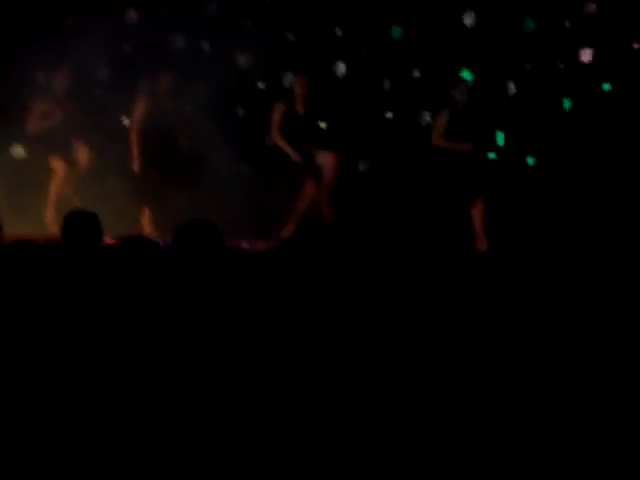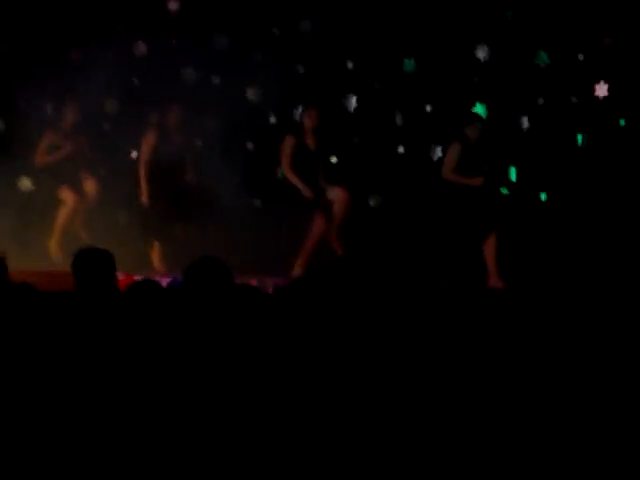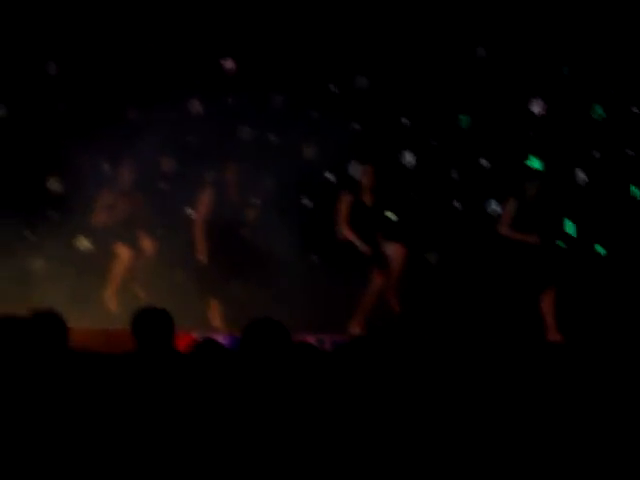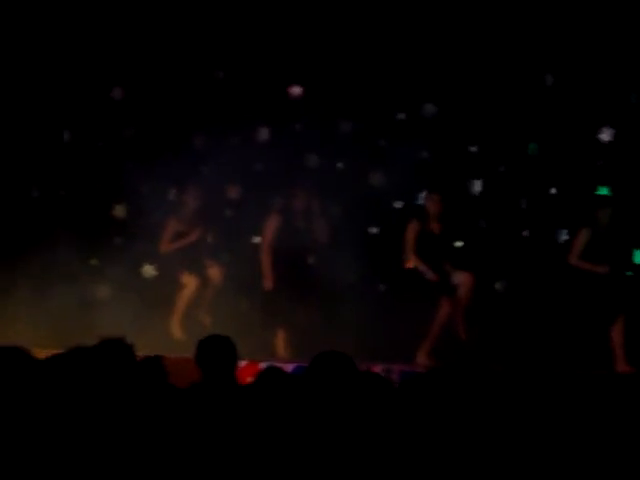
dt=0.4s
person 1, frame 1
left shoulder: (308, 109)
right shoulder: (283, 106)
right elbow: (275, 134)
left wrist: (312, 150)
right wrist: (293, 153)
left hip: (305, 153)
right hip: (285, 153)
person 1, frame 2
left shoulder: (318, 142)
right shoulder: (293, 139)
right elbow: (285, 168)
left wrist: (323, 184)
right wrist: (303, 187)
left hip: (315, 188)
right hip: (295, 187)
left ankle: (300, 265)
person 1, frame 3
left shoulder: (375, 199)
right shoulder: (349, 196)
left elbow: (377, 227)
right elbow: (342, 225)
left wrist: (381, 241)
right wrist: (360, 244)
left hip: (372, 244)
right hip: (353, 244)
left knee: (382, 274)
left ankle: (359, 321)
right ankle: (389, 295)
person 1, frame 4
left shoulder: (441, 227)
right shoulder: (416, 224)
left elbow: (443, 255)
right elbow: (409, 253)
left wrist: (448, 268)
right wrist: (427, 271)
left hip: (440, 272)
right hip: (420, 273)
left knee: (461, 286)
person 2, frame 1
left shoulder: (467, 113)
right shoulder: (447, 113)
right elbow: (435, 139)
left wrist: (473, 146)
right wrist: (460, 147)
left hip: (467, 163)
right hip: (451, 164)
left knee: (476, 198)
left ankle: (481, 241)
person 2, frame 2
left shoulder: (478, 149)
right shoulder: (458, 146)
right elbow: (446, 173)
right wrist: (471, 181)
left hip: (477, 197)
right hip: (461, 198)
left knee: (490, 232)
left ankle: (493, 276)
person 2, frame 3
left shoulder: (538, 205)
right shoulder: (515, 202)
left elbow: (541, 230)
right elbow: (502, 228)
right wrist: (527, 238)
left hip: (535, 254)
right hip: (519, 254)
left knee: (547, 288)
left ankle: (551, 331)
person 2, frame 4
left shoulder: (609, 235)
right shoulder: (587, 232)
left elbow: (611, 260)
right elbow: (573, 259)
right wrist: (597, 268)
left hip: (606, 284)
right hip: (589, 285)
left knee: (617, 317)
left ankle: (620, 362)
person 3, frame 1
left shoulder: (173, 105)
right shoulder: (146, 101)
left elbow: (181, 128)
right elbow: (135, 129)
left wrist: (183, 142)
right wrist: (136, 157)
left hip: (167, 152)
right hip: (149, 152)
right knee: (151, 185)
right ankle: (148, 220)
person 3, frame 2
left shoulder: (181, 137)
right shoulder: (154, 134)
left elbow: (185, 162)
right elbow: (143, 162)
left wrist: (189, 174)
right wrist: (144, 190)
left hip: (175, 187)
right hip: (156, 186)
right knee: (159, 218)
right ankle: (157, 253)
person 3, frame 3
left shoulder: (238, 194)
right shoulder: (211, 191)
left elbow: (241, 220)
right elbow: (200, 220)
right wrist: (201, 249)
left hip: (232, 245)
right hip: (214, 244)
right knee: (216, 276)
right ankle: (215, 313)
person 3, frame 4
left shoulder: (308, 220)
right shoulder: (277, 218)
left elbow: (322, 240)
right elbow: (266, 248)
left wrist: (316, 215)
right wrist: (267, 276)
left hip: (300, 271)
right hip: (281, 271)
right knee: (286, 304)
right ankle: (282, 342)
person 4, frame 1
left shoulder: (68, 104)
right shoulder: (43, 103)
left elbow: (73, 126)
right elbow: (30, 129)
right wrist: (53, 121)
left hip: (64, 140)
right hip: (46, 143)
left knee: (84, 155)
right knee: (62, 168)
left ankle: (68, 187)
right ankle: (50, 212)
person 4, frame 2
left shoulder: (77, 137)
right shoulder: (51, 135)
left elbow: (84, 158)
right elbow: (38, 161)
left wrist: (83, 170)
right wrist: (63, 152)
left hip: (73, 172)
right hip: (54, 174)
left knee: (92, 188)
right knee: (72, 198)
left ankle: (78, 221)
right ankle: (54, 239)
person 4, frame 3
left shoulder: (134, 195)
right shoulder: (108, 194)
left elbow: (139, 216)
right elbow: (96, 220)
right wrist: (119, 211)
left hip: (129, 229)
right hip: (111, 232)
left knee: (149, 246)
right knee: (128, 254)
left ankle: (136, 282)
right ankle: (110, 292)
person 4, frame 4
left shoulder: (198, 219)
right shoulder: (175, 221)
left elbow: (202, 242)
right elbow: (163, 248)
right wrist: (188, 239)
left hip: (195, 256)
right hip: (177, 259)
left knee: (217, 274)
right knee: (194, 282)
left ankle: (203, 309)
right ankle: (175, 320)
